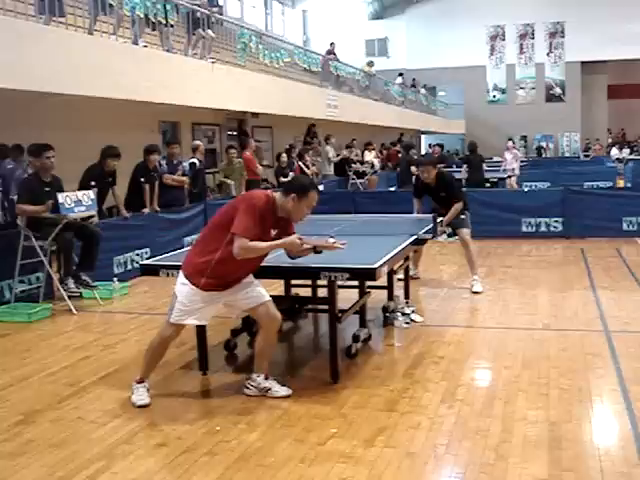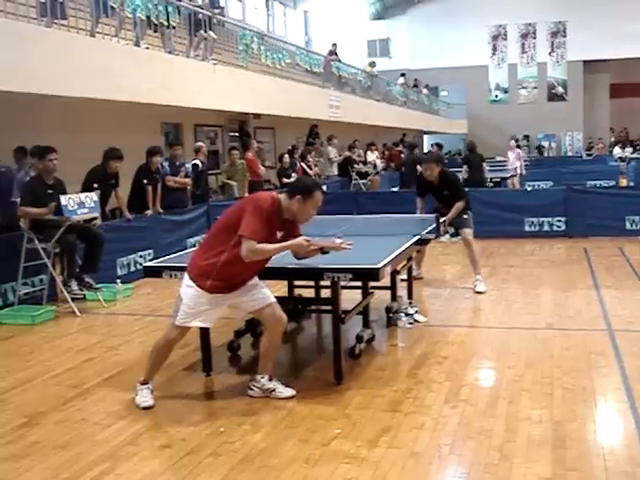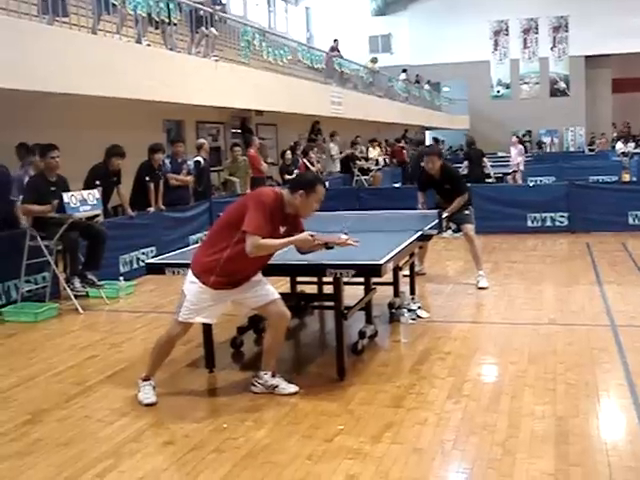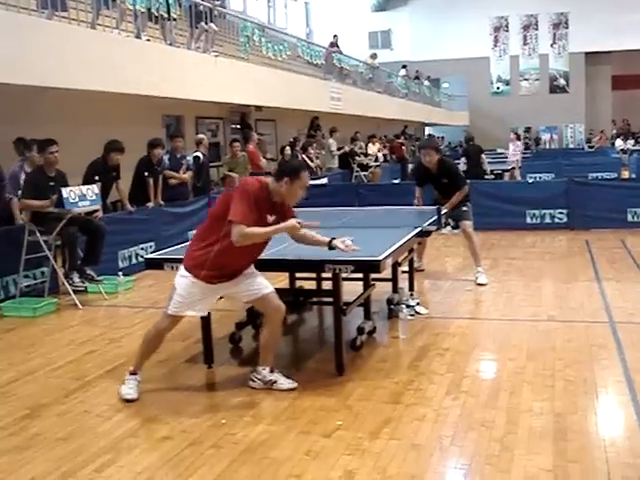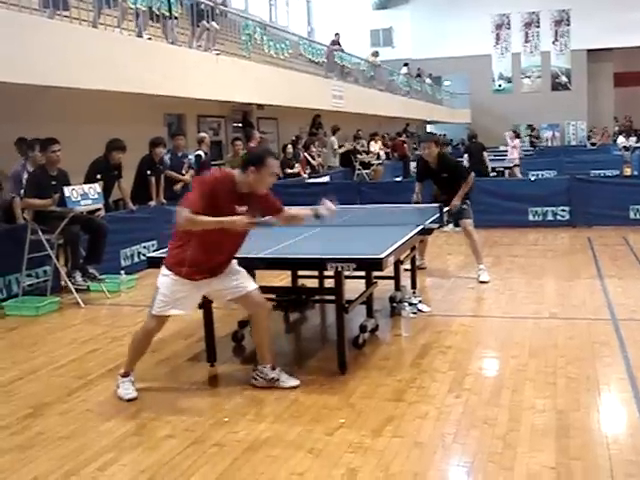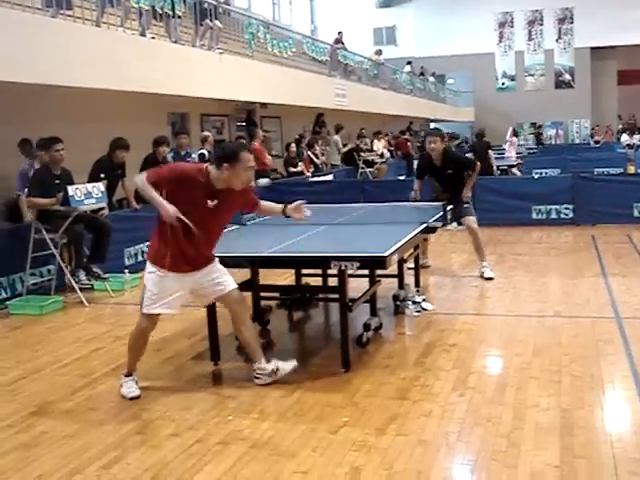
dt=0.2s
person 1, frame 1
left shoulder: (283, 215)
right shoulder: (254, 202)
left elbow: (293, 251)
right elbow: (240, 250)
left wrist: (318, 246)
right wrist: (281, 242)
left hip: (237, 279)
right hip: (200, 275)
left knee: (272, 319)
right knee: (170, 331)
left ankle: (257, 380)
right ankle: (141, 383)
person 1, frame 2
left shoulder: (288, 216)
right shoulder: (261, 205)
left elbow: (299, 251)
right elbow: (249, 252)
left wrist: (325, 247)
right wrist: (290, 244)
left hip: (242, 281)
right hip: (205, 277)
left knee: (277, 320)
right knee: (175, 334)
left ankle: (262, 381)
right ankle: (145, 384)
person 1, frame 3
left shoulder: (291, 212)
right shoulder: (263, 200)
left elbow: (303, 246)
right elbow: (253, 248)
right wrist: (294, 239)
left hip: (245, 277)
right hip: (209, 274)
left knee: (281, 316)
right knee: (178, 330)
left ankle: (265, 377)
right ankle: (147, 380)
person 1, frame 4
left shoulder: (281, 203)
right shoulder: (248, 190)
left elbow: (298, 233)
right elbow: (238, 237)
left wrist: (330, 242)
right wrist: (279, 227)
left hip: (239, 271)
right hip: (201, 269)
left knee: (276, 309)
right knee: (166, 324)
left ankle: (263, 373)
right ankle: (133, 374)
person 1, frame 5
left shoulder: (258, 193)
right shoulder: (212, 182)
left elbow: (283, 215)
right elbow: (182, 221)
left wrist: (314, 212)
right wrist: (228, 222)
left hip: (222, 267)
right hip: (182, 268)
left knee: (261, 307)
right knee: (153, 325)
left ankle: (265, 371)
right ankle: (126, 375)
person 1, frame 6
left shoulder: (239, 190)
right shoulder: (185, 174)
left elbow: (257, 206)
right elbow: (141, 179)
left wrist: (284, 210)
right wrist: (162, 204)
left hip: (204, 263)
right hip: (166, 264)
left knee: (238, 303)
right knee: (146, 324)
left ankle: (263, 366)
right ankle: (129, 375)
person 2, frame 1
left shoulder: (56, 181)
right shoulder: (29, 182)
right elbow: (19, 209)
right wrist: (43, 208)
left hip: (59, 220)
right hip: (39, 224)
left knee: (93, 233)
right knee: (66, 237)
left ankle: (80, 272)
right ankle: (66, 278)
person 2, frame 2
left shoulder: (59, 183)
right shoulder: (32, 184)
right elbow: (22, 211)
right wrist: (46, 211)
left hip: (62, 222)
right hip: (43, 226)
left knee: (96, 235)
right knee: (69, 239)
left ankle: (84, 274)
right ankle: (70, 280)
person 2, frame 3
left shoulder: (62, 180)
right shoulder: (35, 182)
right elbow: (25, 209)
right wrist: (49, 208)
left hip: (64, 220)
right hip: (45, 224)
left knee: (99, 232)
right knee: (72, 237)
left ankle: (87, 272)
right ankle: (73, 277)
person 2, frame 4
left shoulder: (61, 175)
right shoulder: (33, 177)
right elbow: (23, 204)
right wrist: (47, 203)
left hip: (63, 215)
right hip: (44, 219)
left knee: (97, 227)
right knee: (71, 232)
left ankle: (85, 267)
right ankle: (71, 272)
person 2, frame 5
left shoulder: (63, 174)
right shoulder: (36, 175)
right elbow: (26, 203)
right wrist: (50, 202)
left hip: (65, 213)
right hip: (46, 217)
left knee: (100, 226)
right knee: (73, 231)
left ankle: (88, 266)
right ankle: (74, 271)
person 2, frame 6
left shoulder: (66, 173)
right shoulder: (39, 175)
right elbow: (30, 202)
right wrist: (53, 201)
left hip: (69, 213)
right hip: (50, 217)
left knee: (103, 225)
right knee: (77, 230)
left ankle: (91, 265)
right ankle: (77, 270)
person 3, frame 1
left shoulder: (447, 179)
right shoulder: (419, 180)
left elbow: (459, 204)
right elbow: (417, 198)
left wrist: (445, 222)
right wrist: (417, 211)
left hip: (457, 211)
right hip: (437, 210)
left knee: (465, 238)
left ankle: (475, 279)
right ankle: (414, 269)
person 3, frame 2
left shoulder: (451, 178)
right shoulder: (422, 179)
left elbow: (461, 202)
right elbow: (420, 196)
left wrist: (447, 220)
right wrist: (420, 209)
left hip: (459, 210)
right hip: (440, 210)
left knee: (468, 238)
left ankle: (478, 278)
right ankle: (417, 270)
person 3, frame 3
left shoulder: (452, 172)
right shoulder: (424, 173)
left elbow: (464, 196)
right elbow: (421, 191)
left wrist: (448, 212)
right wrist: (421, 203)
left hip: (460, 205)
right hip: (441, 205)
left knee: (469, 233)
left ankle: (481, 274)
right ankle: (419, 266)
person 3, frame 4
left shoulder: (449, 167)
right shoulder: (420, 168)
left elbow: (464, 188)
right elbow: (419, 186)
left wrist: (448, 206)
right wrist: (418, 198)
left hip: (458, 202)
right hip: (439, 202)
left knee: (467, 230)
left ankle: (480, 270)
right ankle: (418, 262)
person 3, frame 5
left shoulder: (450, 162)
right shoulder: (421, 163)
left elbow: (470, 176)
right elbow: (420, 180)
left wrist: (459, 197)
right wrist: (417, 193)
left hip: (456, 200)
right hip: (439, 199)
left knee: (468, 228)
left ankle: (481, 268)
right ankle: (420, 260)
person 3, frame 6
left shoulder: (455, 158)
right shoulder: (424, 161)
left elbow: (476, 166)
right elbow: (419, 178)
left wrist: (468, 188)
right wrist: (416, 190)
left hip: (459, 198)
left knee: (472, 227)
left ankle: (484, 265)
right ankle: (424, 259)
